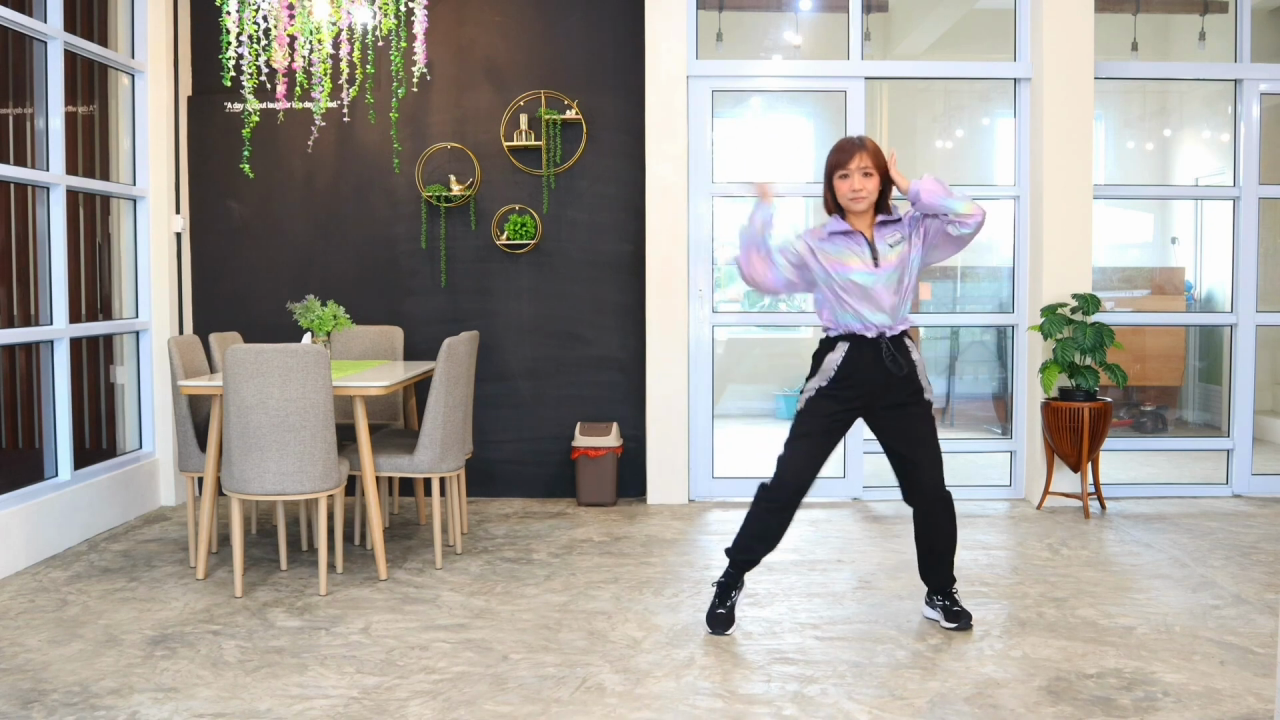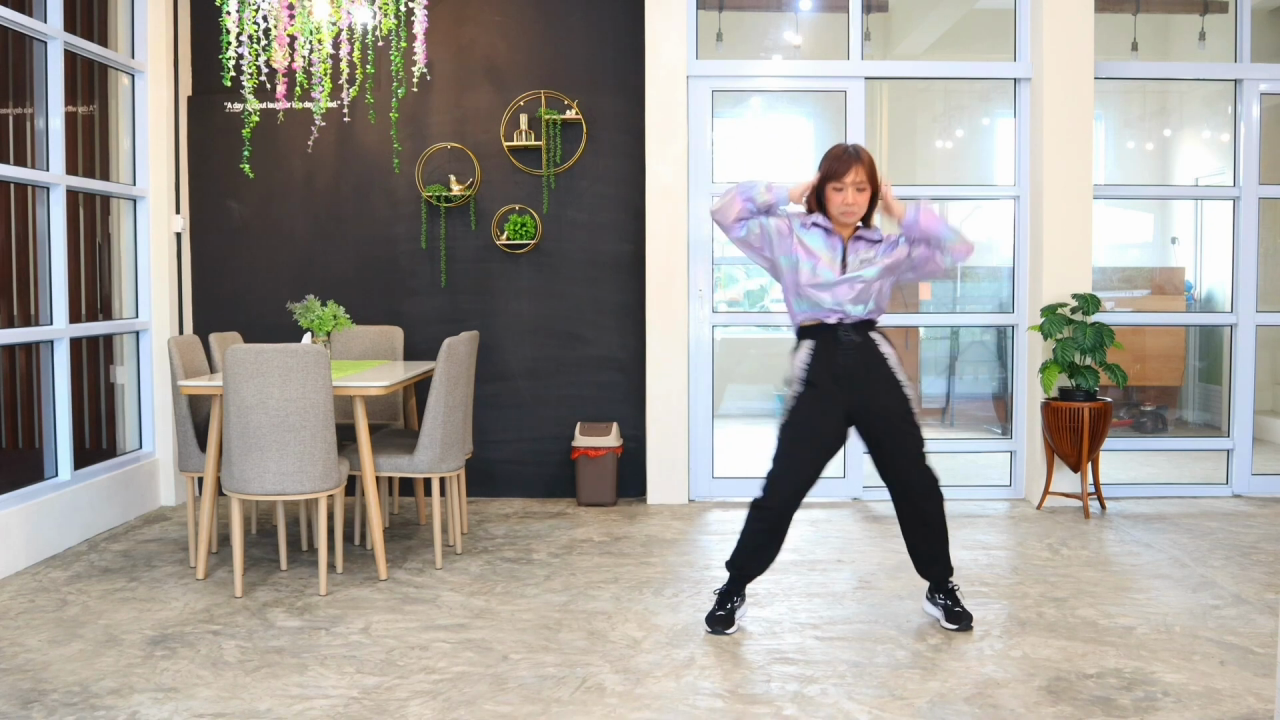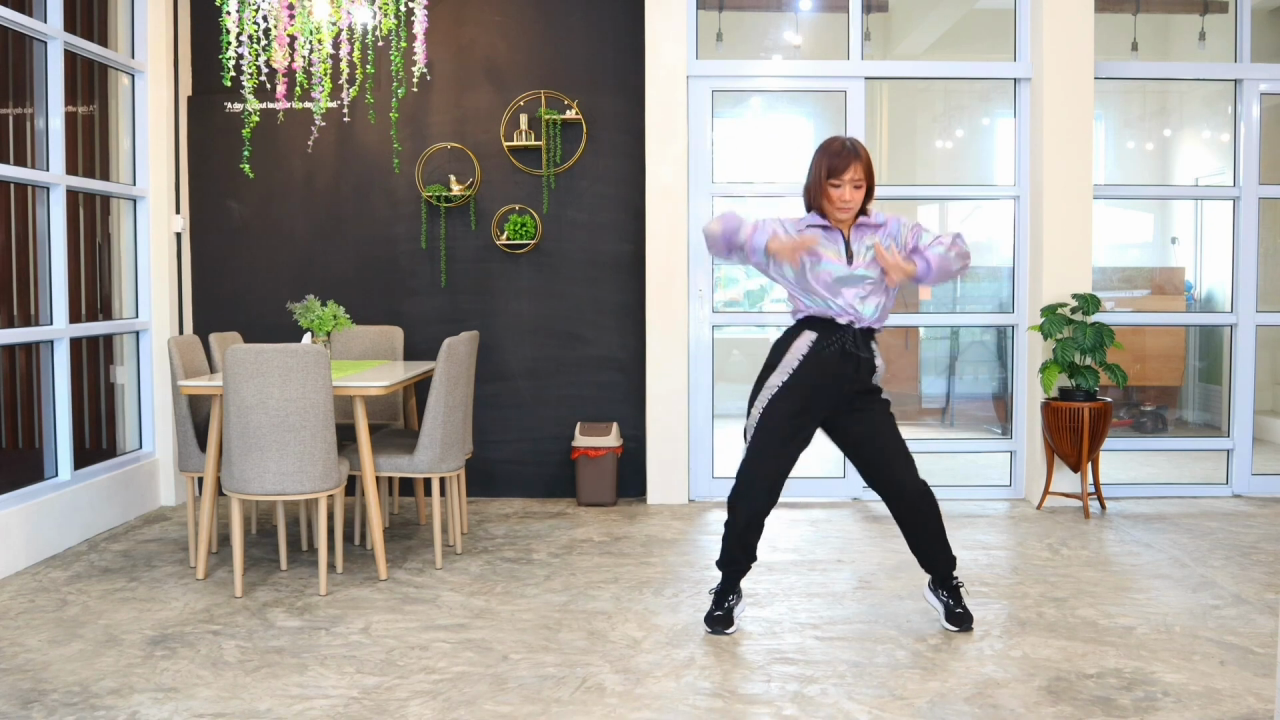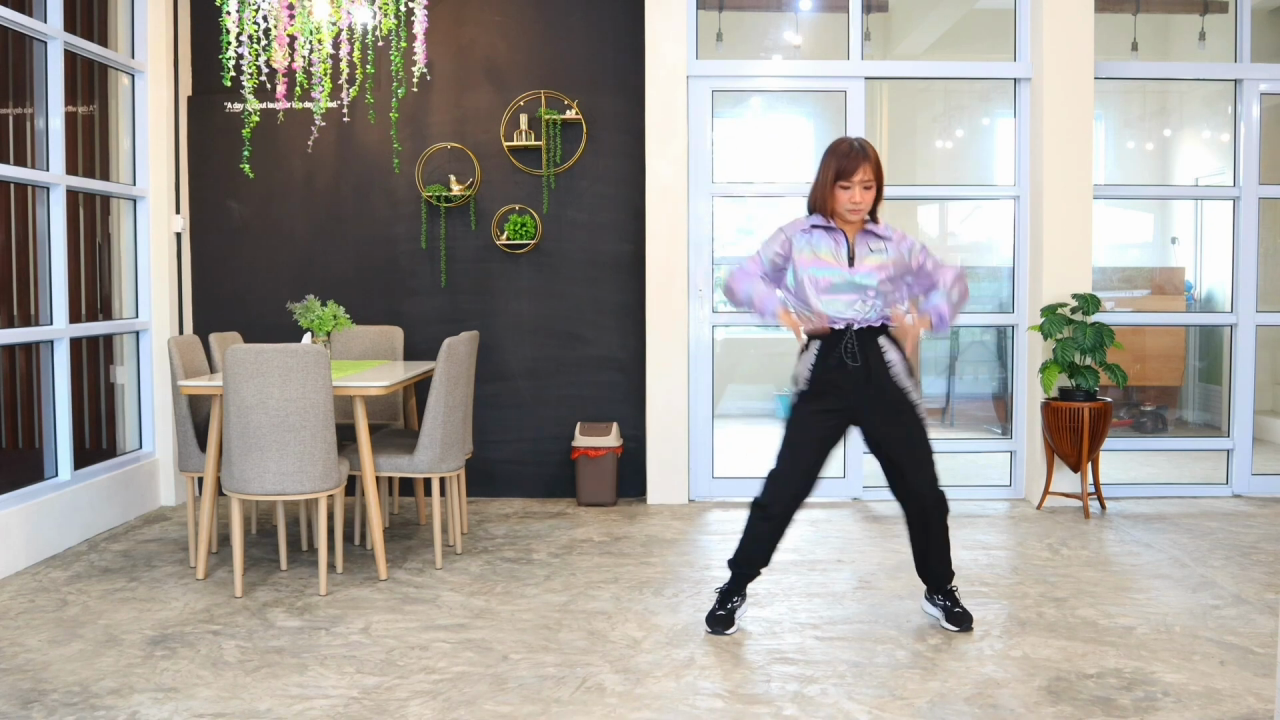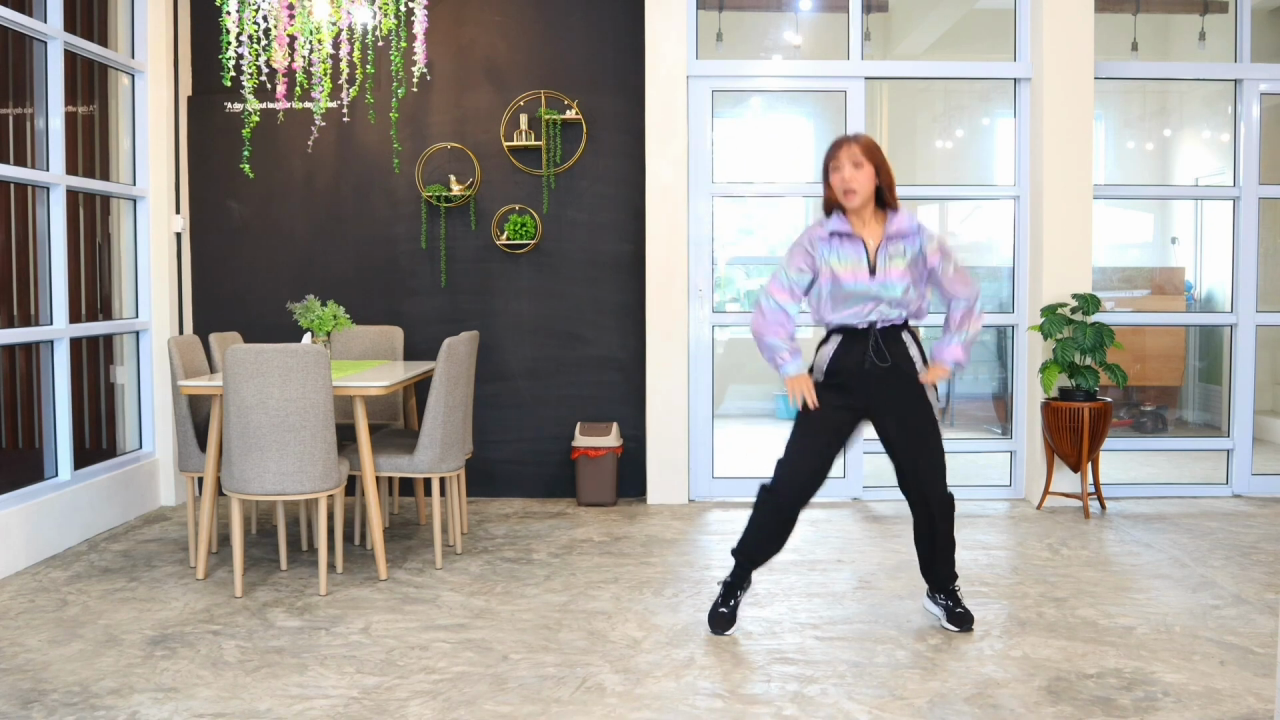
dt=0.2s
person 1, frame 1
left shoulder: (910, 232)
right shoulder: (816, 243)
left elbow: (970, 217)
right elbow: (764, 279)
left wrist: (911, 187)
right wrist: (762, 212)
left hip: (898, 367)
right hip: (841, 368)
left knee: (928, 488)
right knee: (788, 481)
left ankle: (940, 591)
right ankle: (730, 581)
person 1, frame 2
left shoulder: (887, 246)
right shoulder: (791, 235)
left elbow: (955, 251)
right elbow: (729, 214)
left wrist: (906, 216)
right wrist: (783, 197)
left hip: (872, 364)
right hip: (818, 366)
left knee: (916, 484)
right knee: (782, 490)
left ankle: (941, 589)
right ankle: (734, 589)
person 1, frame 3
left shoulder: (888, 232)
right shoulder: (794, 231)
left elbow: (956, 252)
right elbow: (719, 234)
left wrist: (916, 266)
right wrist: (769, 245)
left hip: (859, 371)
right hip: (805, 362)
left knee: (904, 484)
right knee: (756, 486)
left ankle: (946, 584)
right ankle: (728, 588)
person 1, frame 4
left shoulder: (892, 241)
right shoulder: (797, 236)
left elbow: (950, 283)
right elbow: (739, 280)
left wrist: (925, 317)
right wrist: (785, 312)
left hip: (883, 369)
right hip: (826, 371)
left knee: (921, 489)
right knee: (784, 490)
left ankle: (940, 589)
right ankle: (734, 589)
person 1, frame 5
left shoulder: (915, 236)
right shoulder: (816, 242)
left elbow: (962, 295)
right elbow: (770, 309)
left wrist: (948, 355)
right wrist: (793, 370)
left hip: (900, 365)
right hip: (838, 367)
left knee: (928, 487)
right knee: (790, 483)
left ankle: (943, 590)
right ankle: (736, 583)
